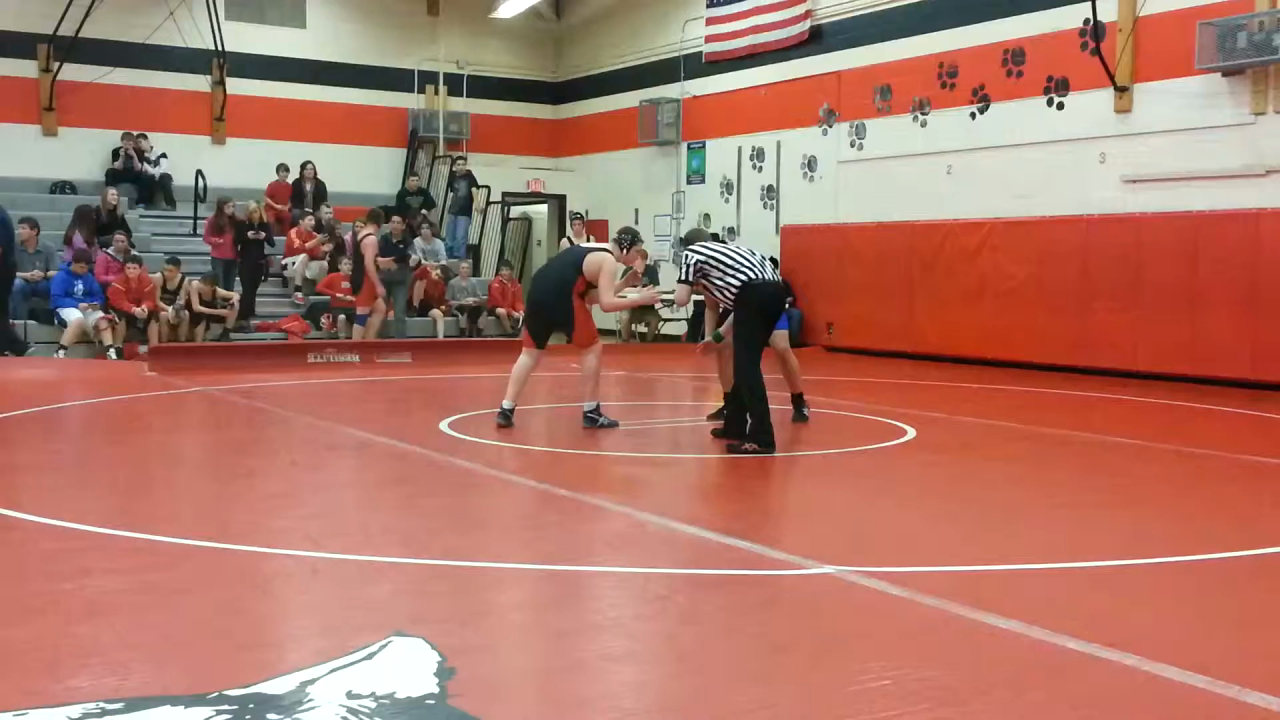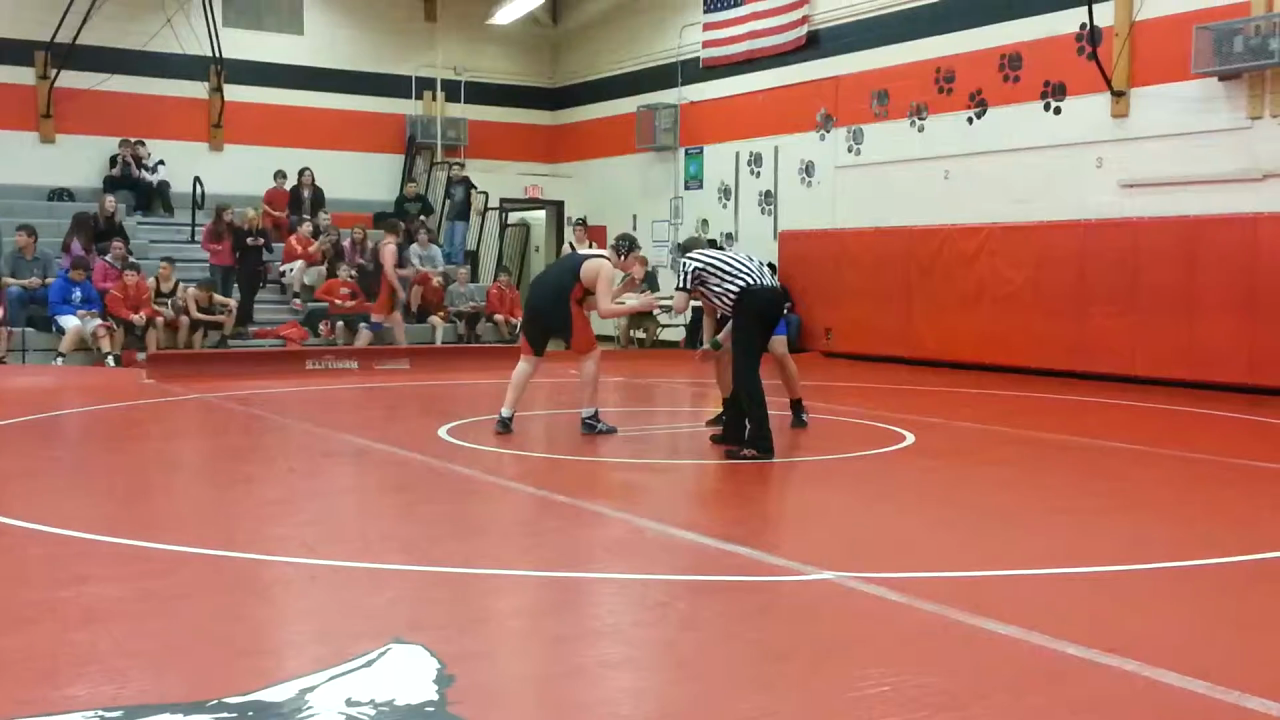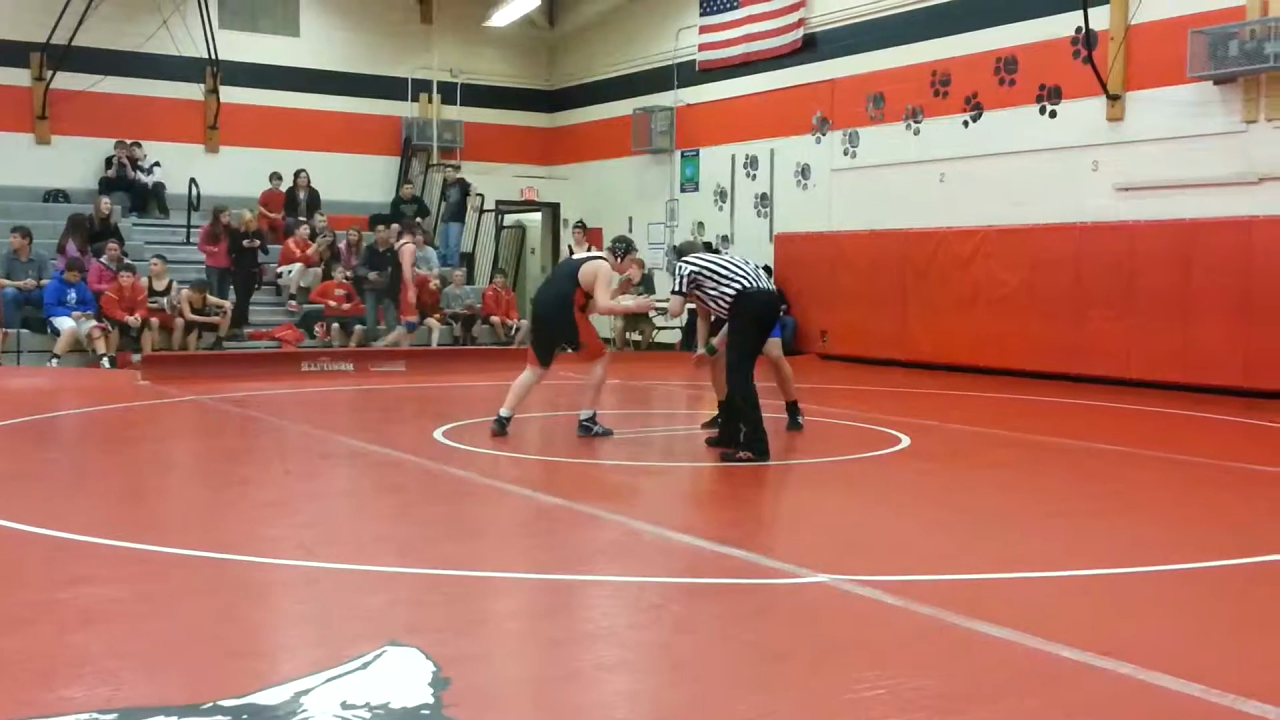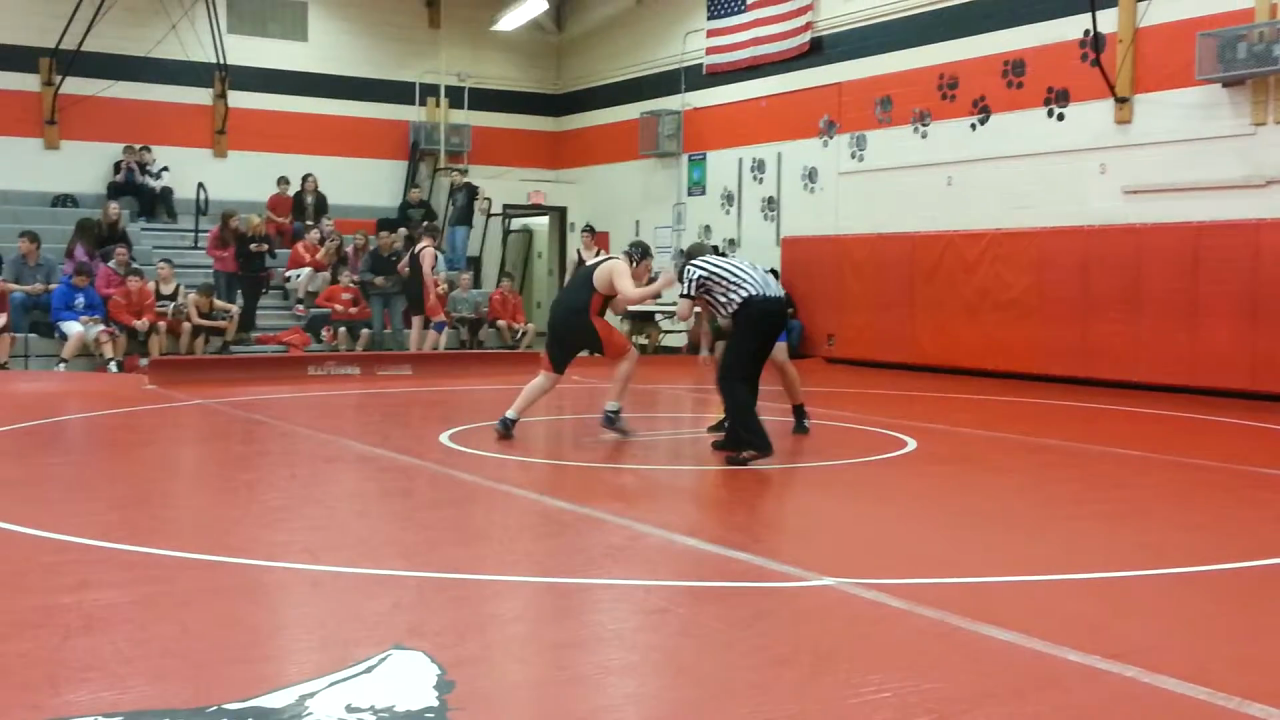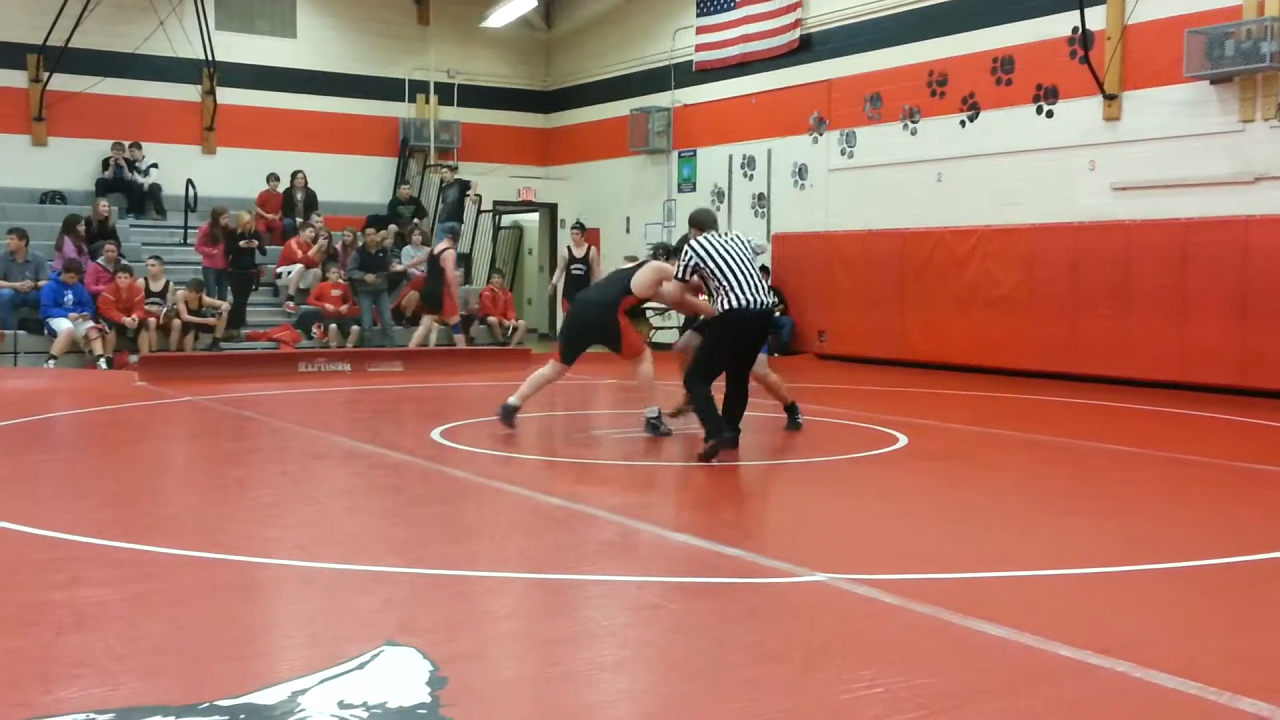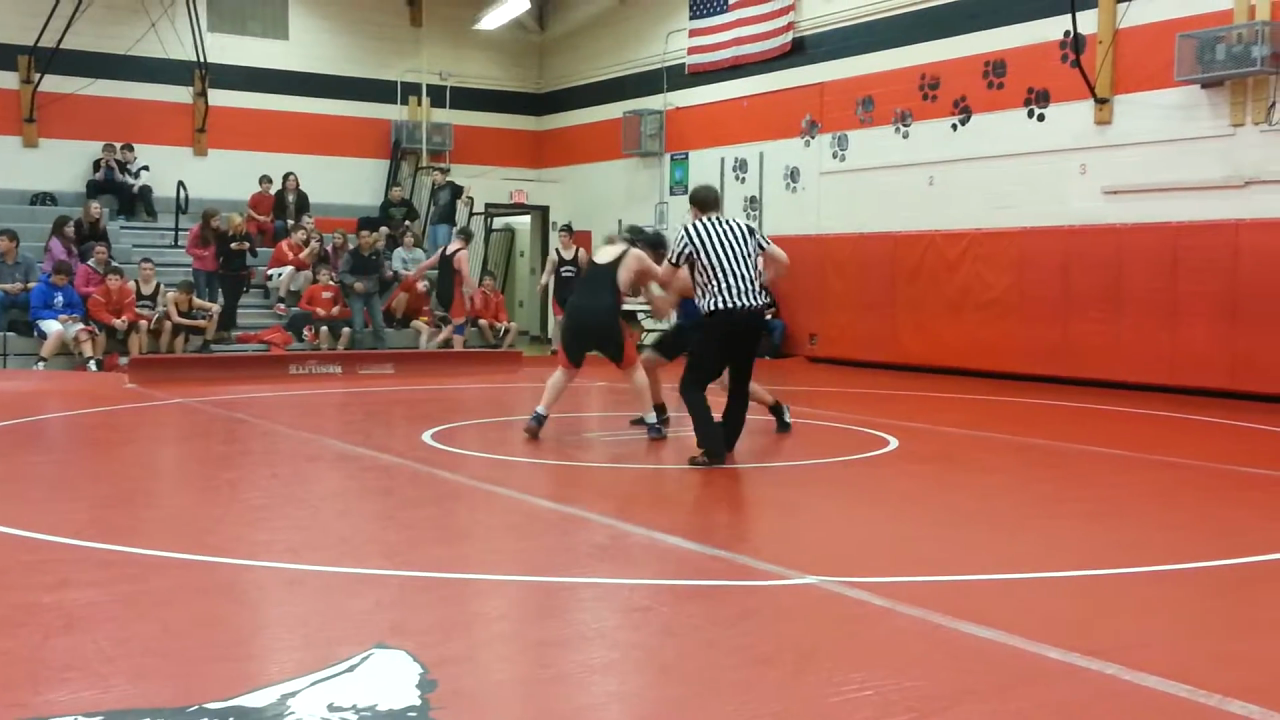
dt=0.2s
person 1, frame 1
left shoulder: (690, 253)
right shoulder: (725, 250)
left elbow: (681, 299)
left wrist: (693, 283)
right wrist: (717, 336)
left hip: (754, 292)
right hip: (775, 290)
left knee: (747, 367)
right knee: (746, 364)
left ankle: (761, 438)
right ankle: (735, 426)
person 1, frame 2
left shoulder: (688, 261)
right shoulder: (722, 258)
left elbow: (679, 307)
right elbow: (741, 315)
left wrist: (692, 290)
right wrist: (715, 344)
left hip: (753, 298)
right hip: (773, 295)
left knee: (745, 373)
right knee: (745, 370)
left ankle: (760, 444)
right ankle: (733, 432)
person 1, frame 3
left shoulder: (684, 264)
right shoulder: (719, 261)
left elbow: (674, 311)
left wrist: (688, 294)
right wrist: (710, 349)
left hip: (749, 301)
right hip: (770, 298)
left knee: (738, 374)
right knee: (740, 372)
left ankle: (755, 445)
right ankle: (729, 435)
person 1, frame 4
left shoulder: (693, 267)
right shoulder: (730, 261)
left elbow: (683, 314)
left wrist: (694, 298)
left hip: (752, 309)
right hip: (776, 303)
left knee: (729, 380)
right knee: (746, 377)
left ankle: (756, 443)
right ankle: (738, 442)
person 1, frame 5
left shoulder: (693, 247)
right shoulder: (736, 238)
right elbow: (761, 250)
left wrist: (692, 279)
left hip: (733, 315)
right hip: (763, 311)
left knee: (696, 379)
right knee: (738, 376)
left ankle: (719, 432)
right ankle: (728, 432)
person 1, frame 6
left shoulder: (690, 232)
right shoulder: (744, 227)
left elbow: (666, 278)
right elbow: (782, 261)
right wrist: (761, 282)
left hip: (721, 316)
right hip: (754, 314)
left knee: (692, 385)
right knee: (740, 380)
left ankle: (714, 449)
right ankle: (728, 437)
person 2, frame 1
left shoulder: (593, 250)
right shoulder: (608, 260)
left elbow: (591, 297)
right elbow: (606, 304)
left wrist: (625, 283)
right wrist: (640, 299)
left hip: (537, 293)
right hip: (561, 297)
left knee: (530, 353)
right knee: (592, 348)
left ankle: (506, 410)
right ankle: (591, 412)
person 2, frame 2
left shoulder: (591, 256)
right shoulder: (606, 267)
left elbow: (590, 303)
right elbow: (604, 310)
left wrist: (623, 289)
right wrist: (636, 306)
left hip: (535, 299)
right hip: (558, 304)
left knee: (528, 361)
right knee: (590, 354)
left ankle: (504, 418)
right ankle: (590, 418)
person 2, frame 3
left shoulder: (588, 259)
right shoulder: (604, 267)
left elbow: (593, 303)
right elbow: (602, 307)
right wrist: (634, 306)
left hip: (541, 311)
right hip: (563, 313)
left knee: (535, 371)
right knee: (601, 359)
left ankle: (502, 418)
right ankle: (587, 420)
person 2, frame 4
left shoulder: (605, 264)
right shoulder: (618, 266)
left elbow: (619, 302)
right elbow: (629, 297)
right wrist: (659, 285)
left hip: (560, 318)
right hip: (580, 319)
left knee: (548, 378)
right knee: (629, 355)
left ankle: (507, 421)
right ankle: (612, 412)
person 2, frame 5
left shoulder: (630, 267)
right shoulder: (658, 268)
left hip: (579, 310)
right hip: (605, 314)
left knee: (556, 366)
right knee: (643, 357)
left ankle: (511, 405)
right ankle: (653, 419)
person 2, frame 6
left shoulder: (603, 250)
right shoulder: (636, 255)
right elbow: (662, 278)
left hip: (575, 315)
right hip: (605, 319)
left knee: (567, 370)
right knee: (633, 369)
left ankle: (538, 417)
right ankle: (652, 423)
